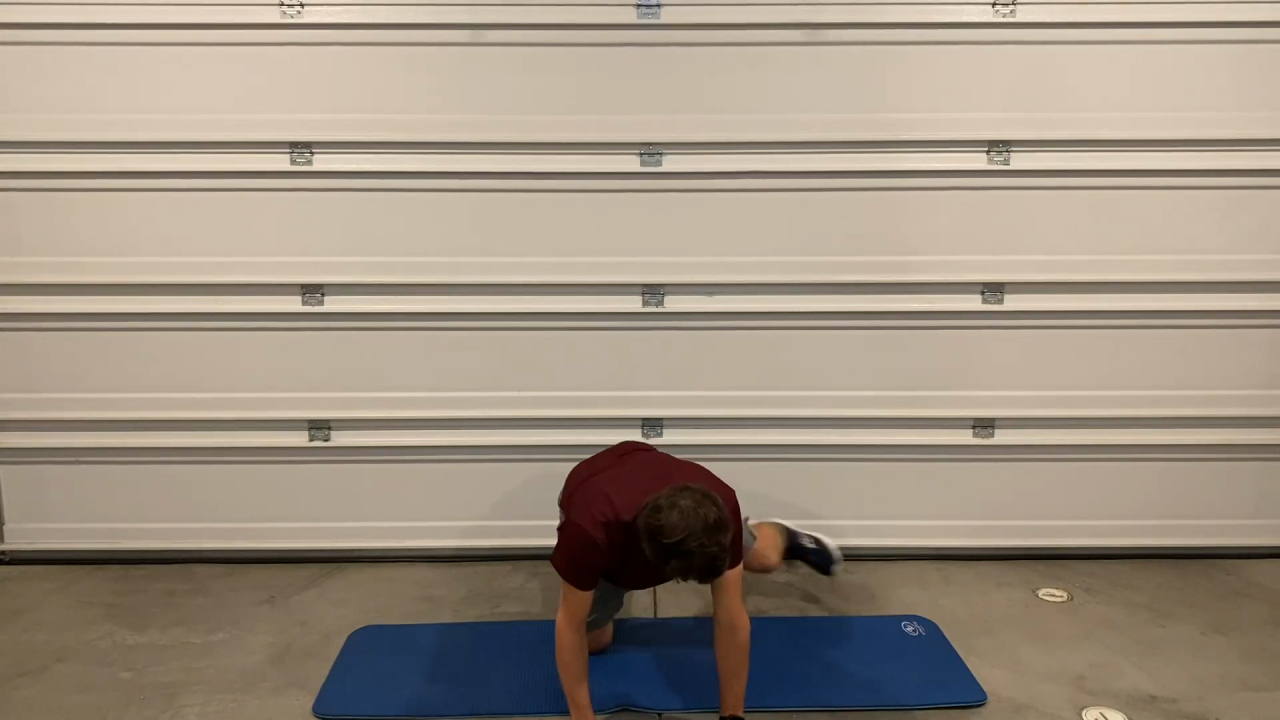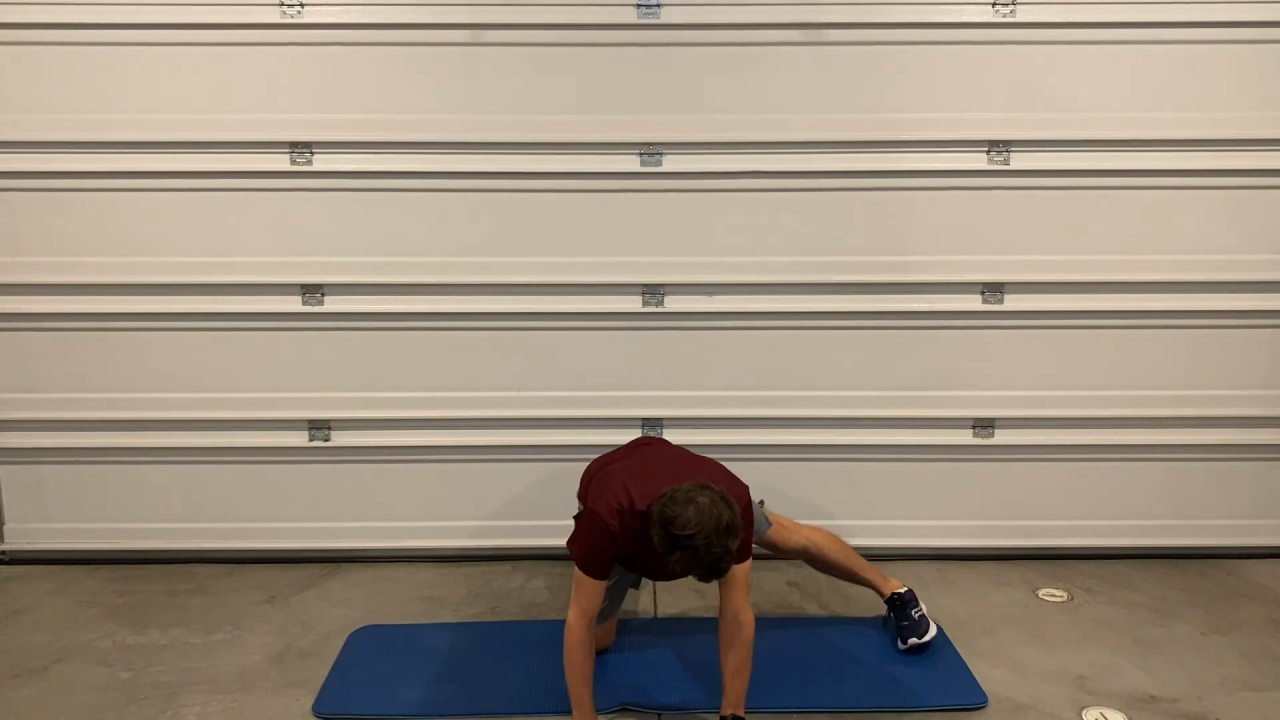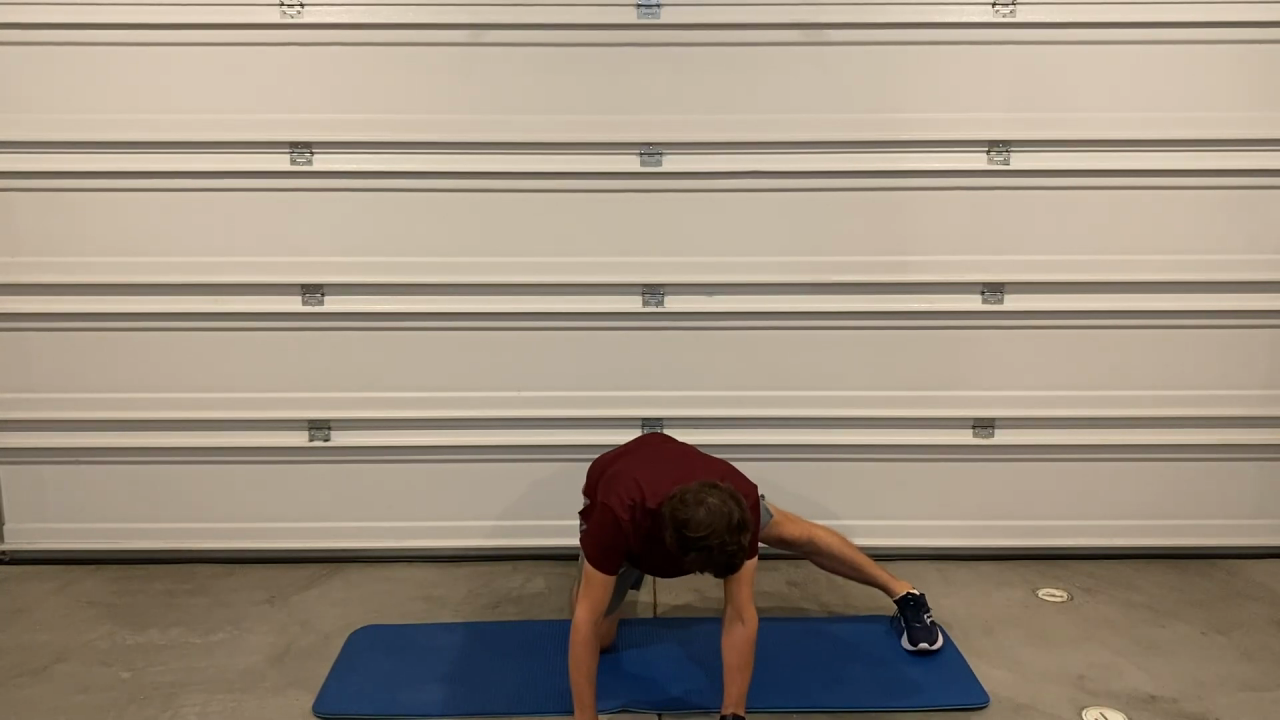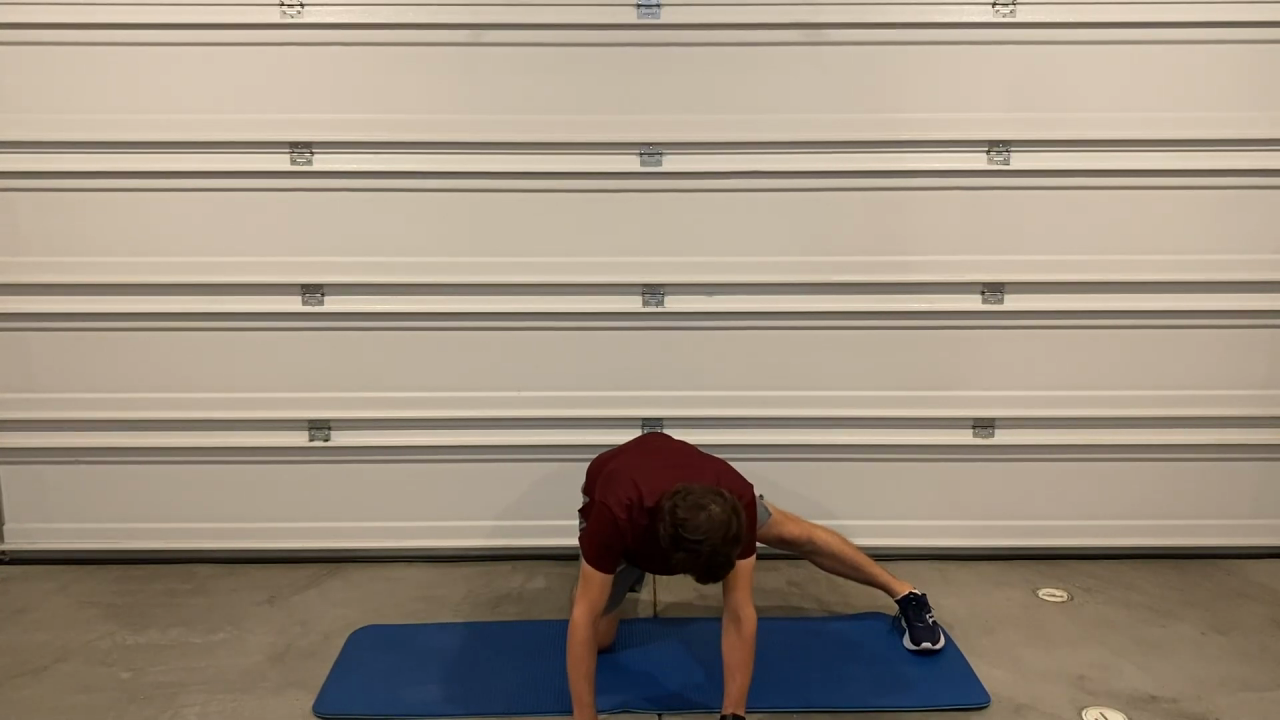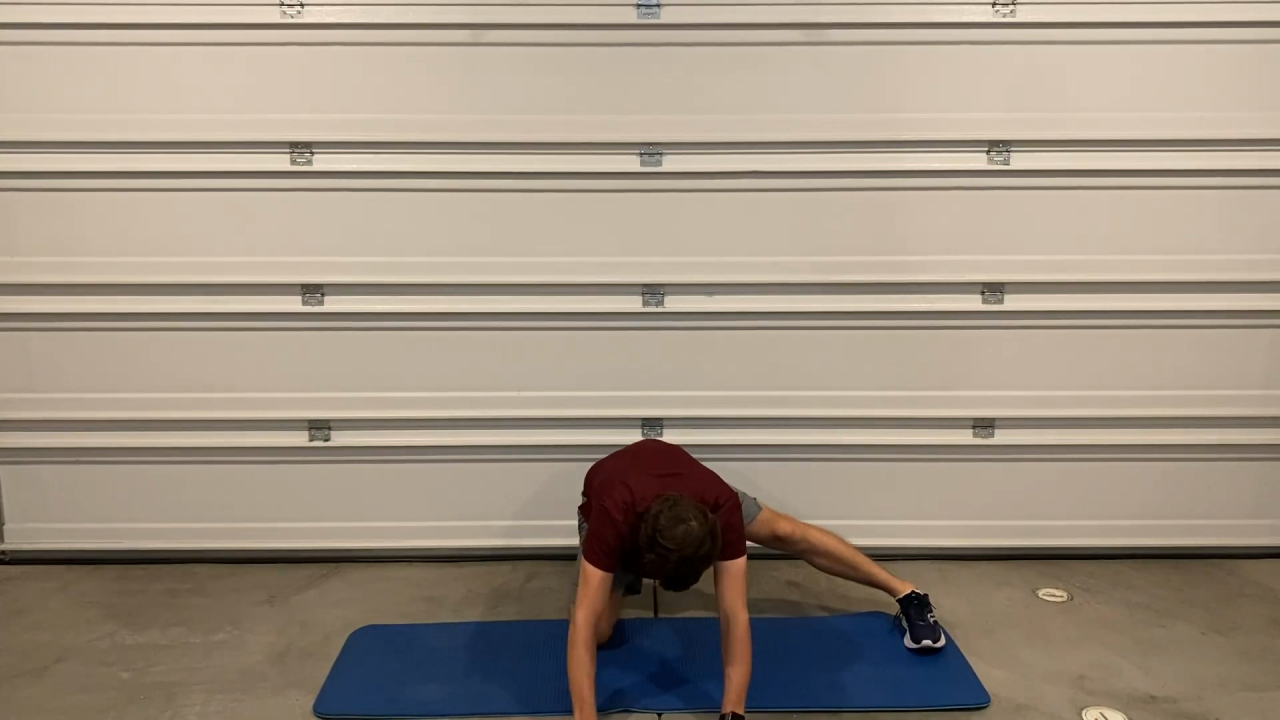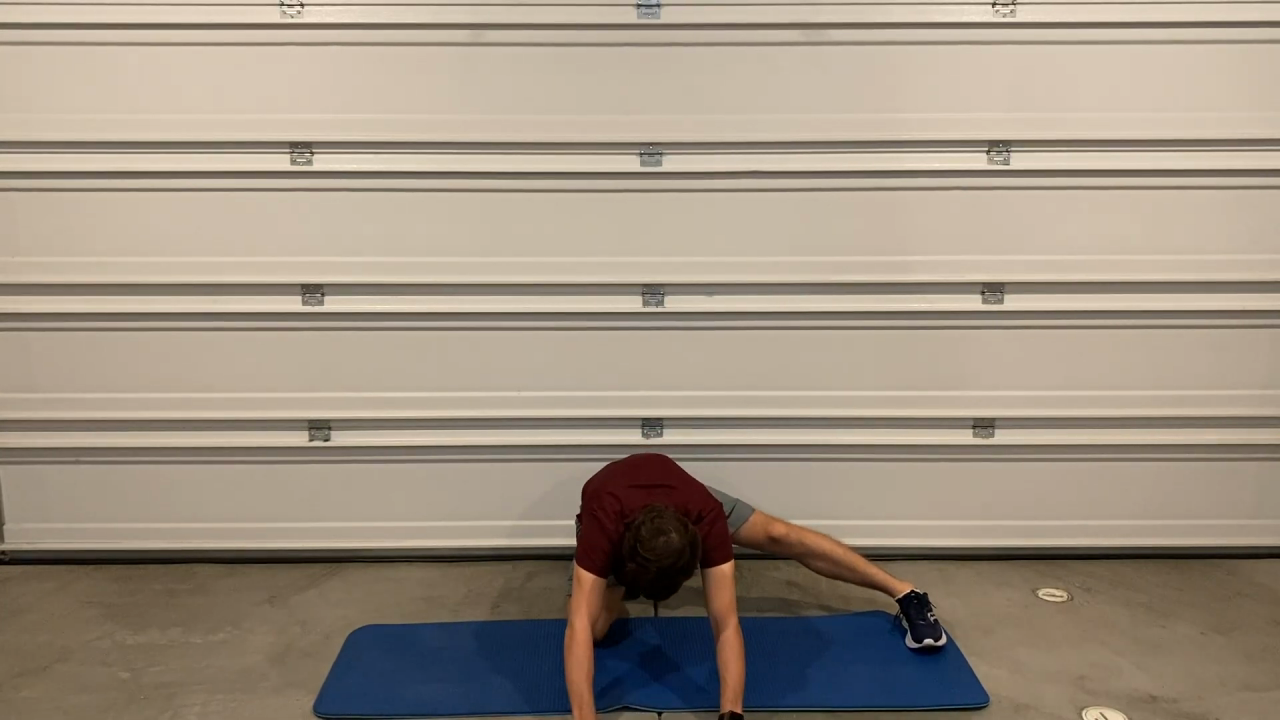
dt=0.7s
person 1, frame 1
left shoulder: (719, 507)
right shoulder: (592, 530)
left elbow: (730, 618)
right elbow: (568, 625)
left knee: (764, 559)
right knee: (594, 639)
left ankle: (784, 538)
person 1, frame 2
left shoulder: (731, 503)
right shoulder: (608, 519)
left elbow: (737, 616)
right elbow: (580, 622)
left hip: (681, 478)
right hip: (623, 525)
left knee: (790, 539)
right knee: (599, 637)
left ankle: (893, 591)
person 1, frame 3
left shoulder: (739, 501)
right shoulder: (619, 514)
left elbow: (740, 614)
right elbow: (586, 621)
left hip: (681, 471)
left knee: (794, 534)
right knee: (600, 635)
left ankle: (903, 593)
right ankle: (610, 574)
person 1, frame 4
left shoulder: (735, 500)
right shoulder: (616, 513)
left elbow: (739, 613)
right elbow: (583, 621)
left hip: (683, 475)
right hip: (619, 497)
left knee: (791, 534)
right knee: (600, 636)
left ankle: (904, 594)
right ankle: (625, 572)
person 1, frame 5
left shoulder: (721, 506)
right shoulder: (614, 515)
left elbow: (734, 615)
right elbow: (584, 622)
left hip: (673, 475)
right hip: (613, 496)
left knee: (783, 532)
right knee: (598, 629)
left ankle: (905, 593)
right ankle: (624, 576)
person 1, frame 6
left shoulder: (705, 517)
right shoulder: (604, 524)
left elbow: (726, 623)
right elbow: (580, 626)
left hip: (669, 490)
right hip: (614, 513)
left knee: (779, 535)
right knee: (595, 623)
left ankle: (904, 593)
right ankle: (619, 584)
